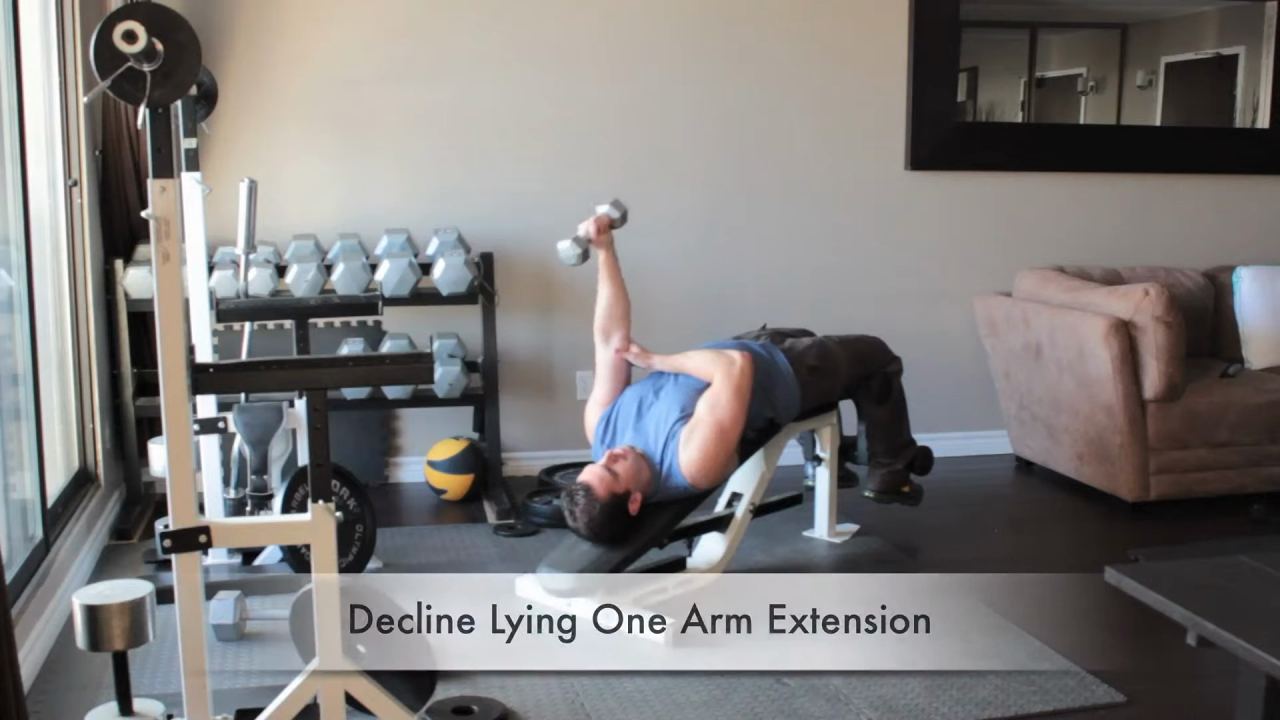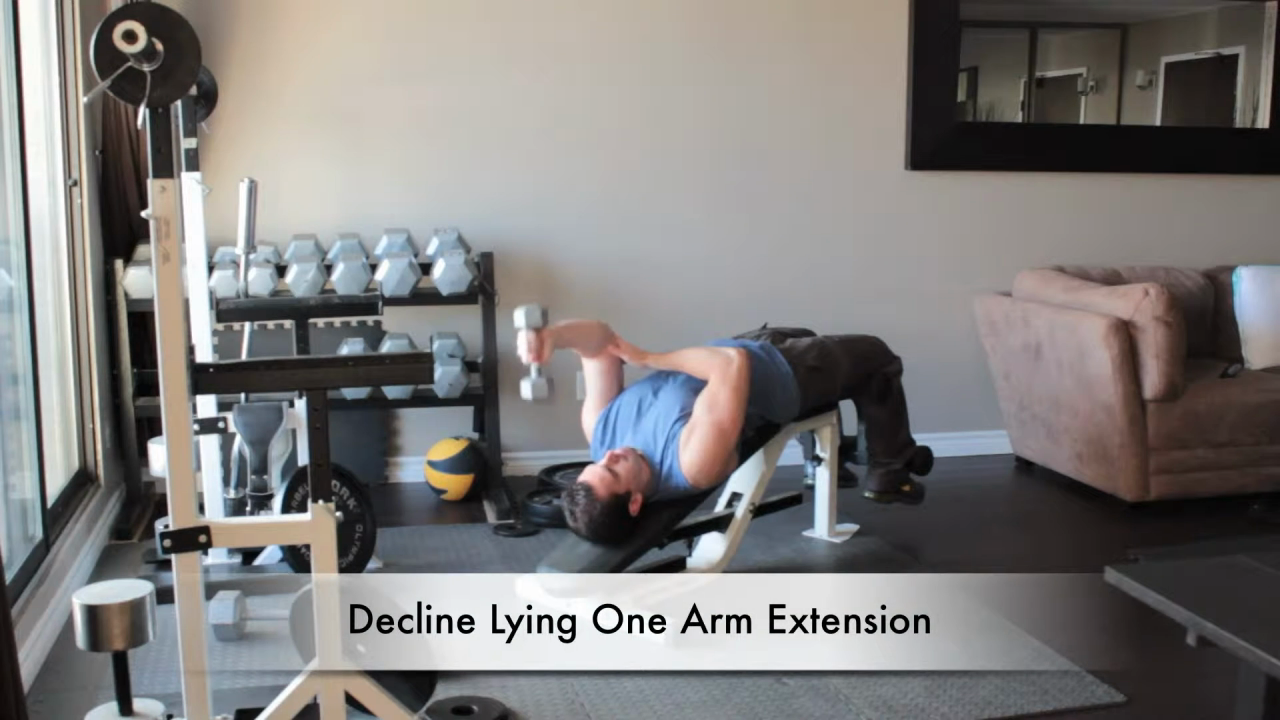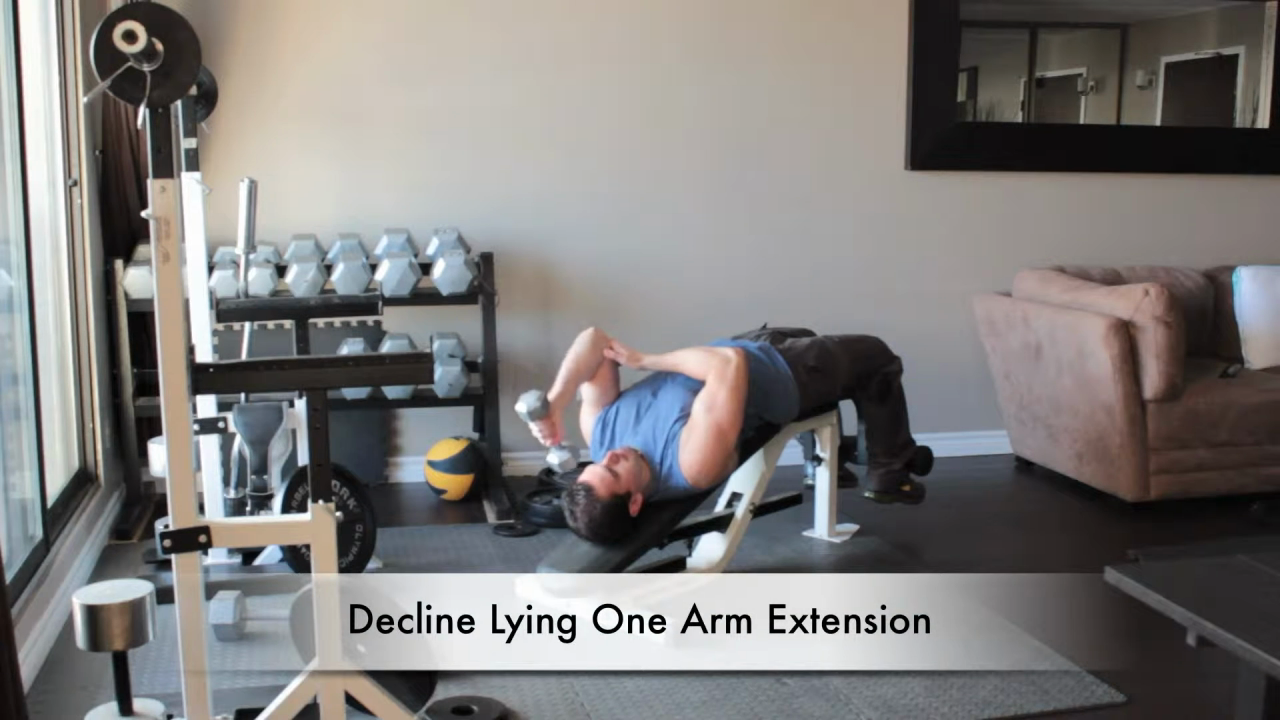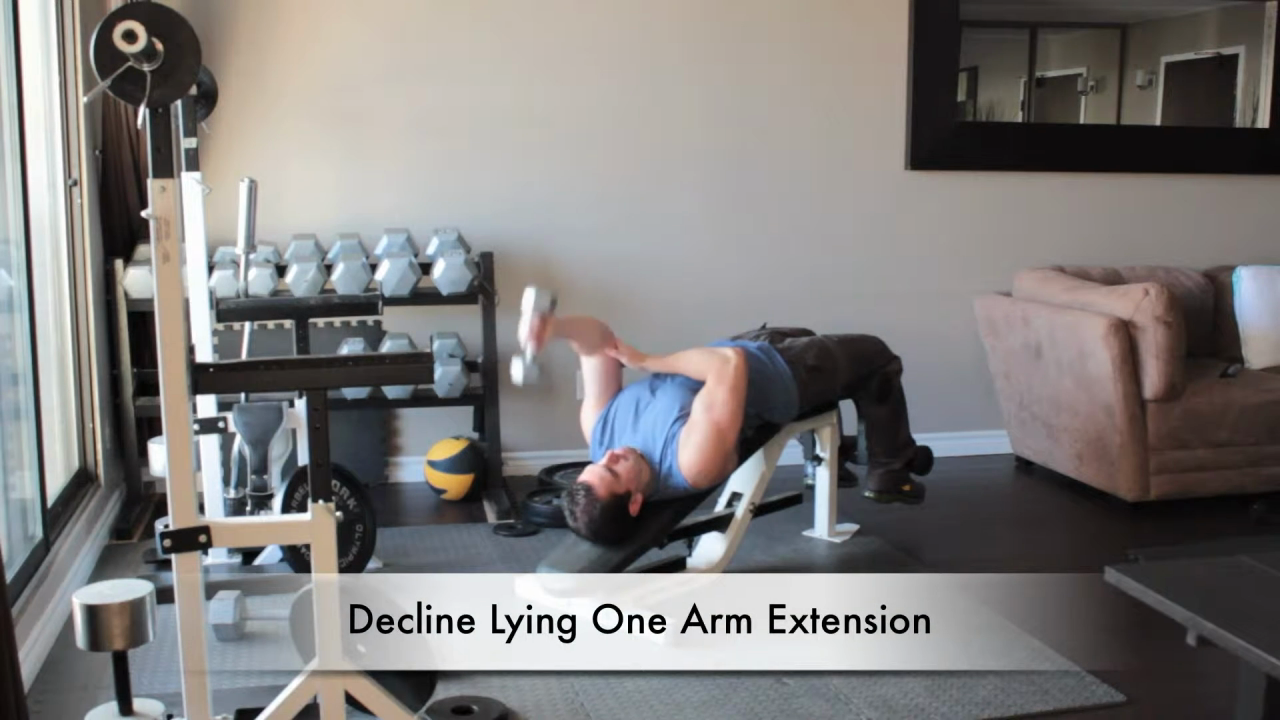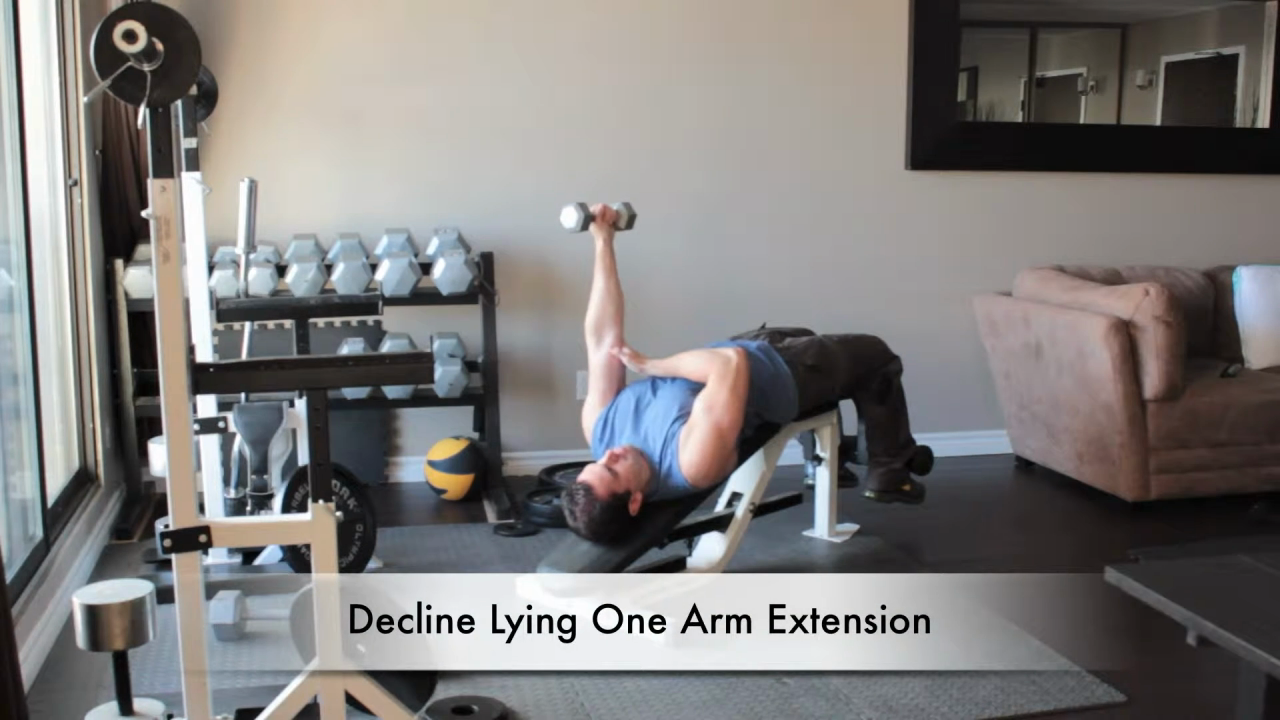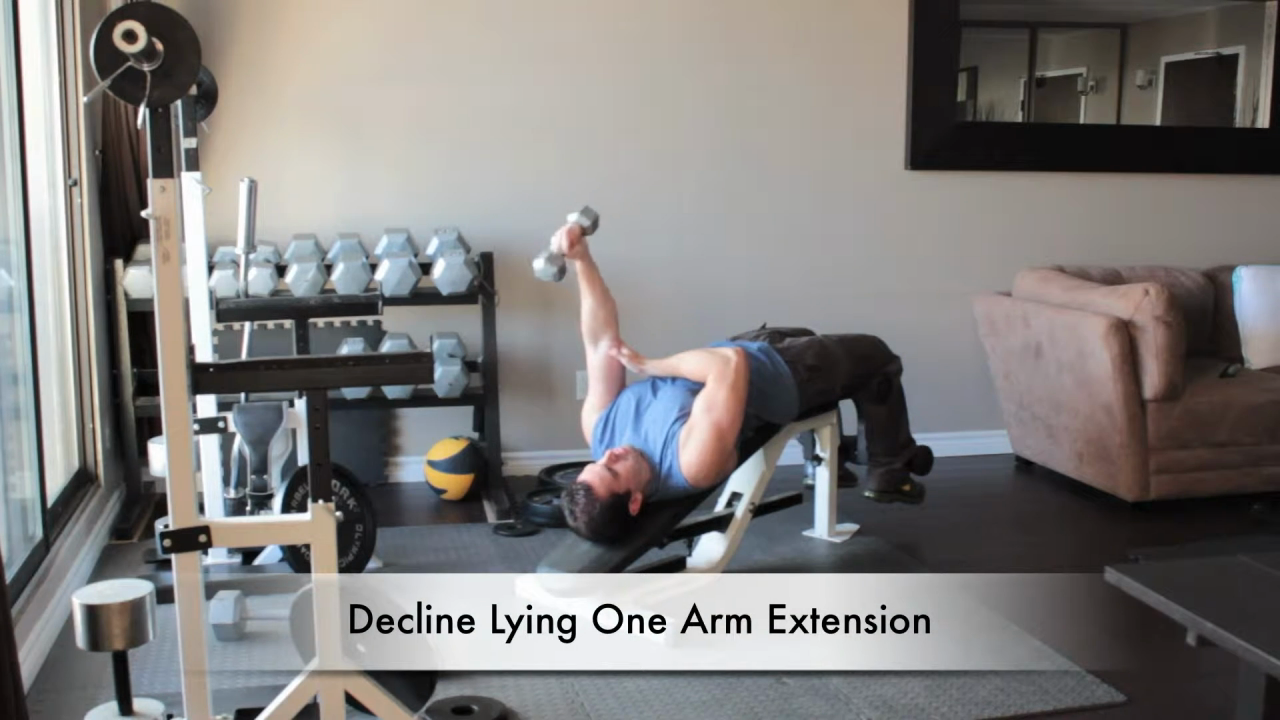
dt=0.7s
person 1, frame 1
left shoulder: (600, 426)
right shoulder: (693, 464)
left elbow: (611, 338)
right elbow: (736, 366)
left wrist: (606, 249)
right wrist: (657, 360)
left knee: (804, 339)
right knee: (876, 357)
right ankle: (890, 474)
person 1, frame 2
left shoulder: (599, 429)
right shoulder: (692, 465)
left elbow: (599, 340)
right elbow: (732, 365)
left wrist: (547, 335)
right wrist: (647, 358)
left knee: (805, 337)
right knee: (876, 357)
right ankle: (889, 474)
person 1, frame 3
left shoulder: (598, 429)
right shoulder: (692, 465)
left elbow: (592, 338)
right elbow: (729, 364)
left wrist: (554, 403)
right wrist: (645, 360)
left knee: (805, 339)
right knee: (877, 358)
right ankle: (890, 474)
person 1, frame 4
left shoulder: (598, 427)
right shoulder: (692, 466)
left elbow: (598, 335)
right elbow: (729, 366)
left wrist: (549, 326)
right wrist: (646, 361)
left knee: (808, 338)
right knee: (876, 357)
right ankle: (890, 472)
person 1, frame 5
left shoulder: (597, 426)
right shoulder: (692, 464)
left elbow: (604, 338)
right elbow: (731, 363)
left wrist: (603, 242)
right wrist: (650, 364)
left knee: (805, 339)
right knee: (876, 356)
right ankle: (889, 471)
person 1, frame 6
left shoulder: (597, 426)
right shoulder: (691, 465)
left elbow: (601, 340)
right elbow: (730, 364)
left wrist: (581, 258)
right wrist: (650, 364)
left knee: (805, 337)
right knee: (876, 357)
right ankle: (890, 473)
